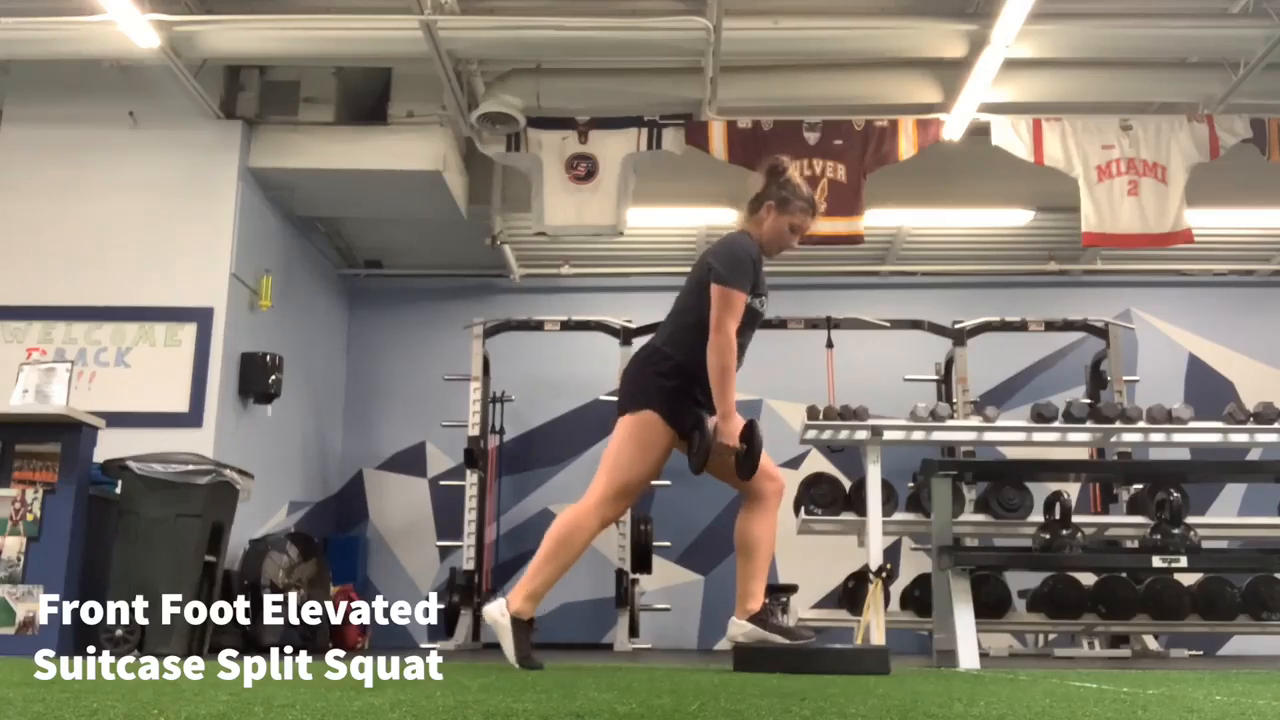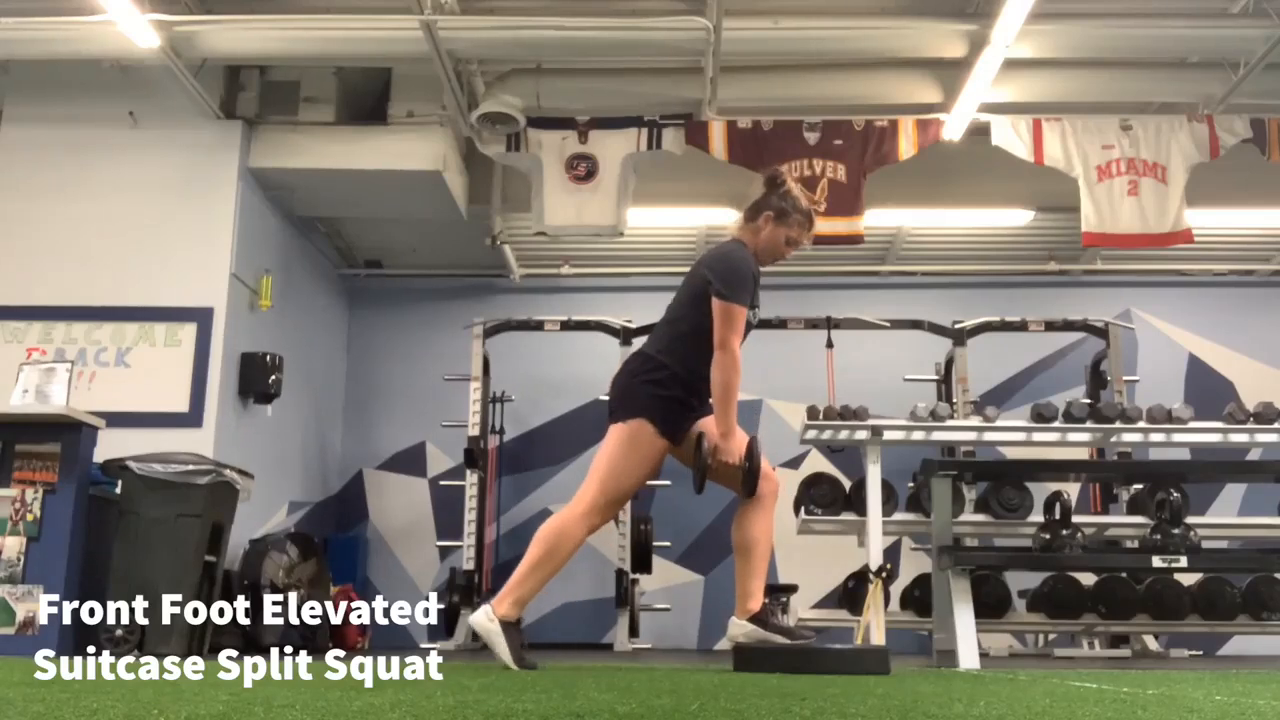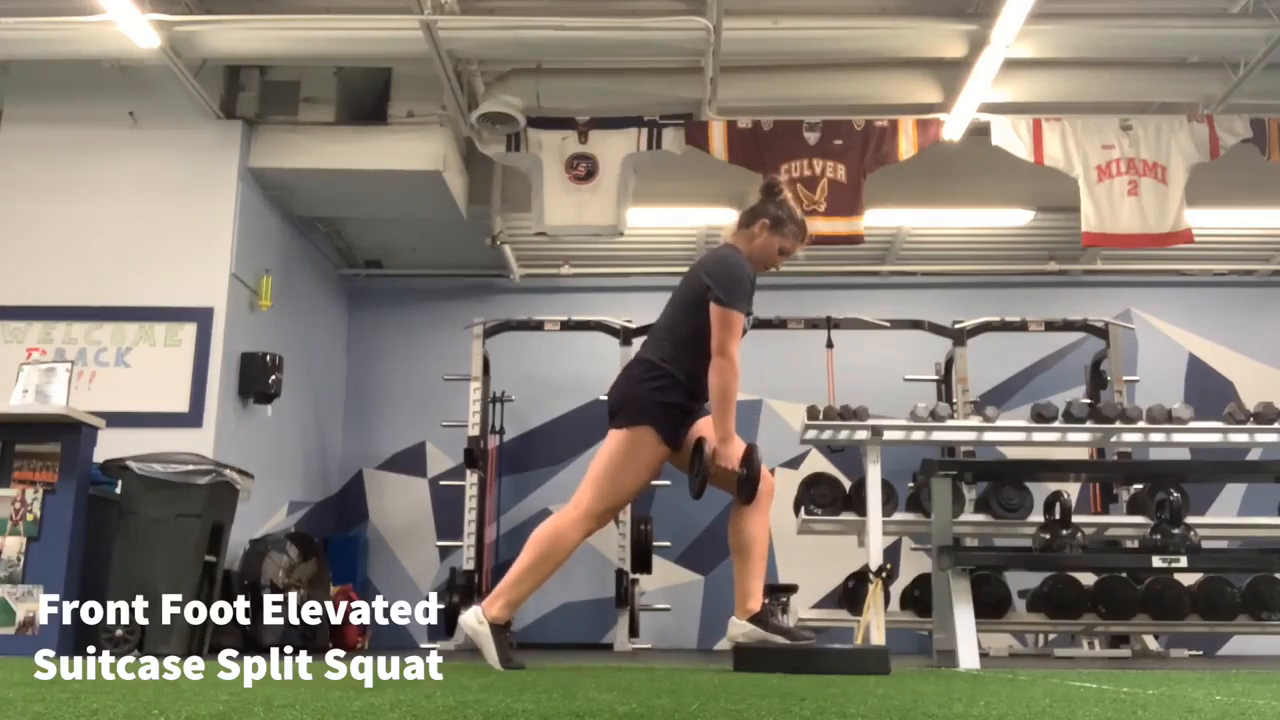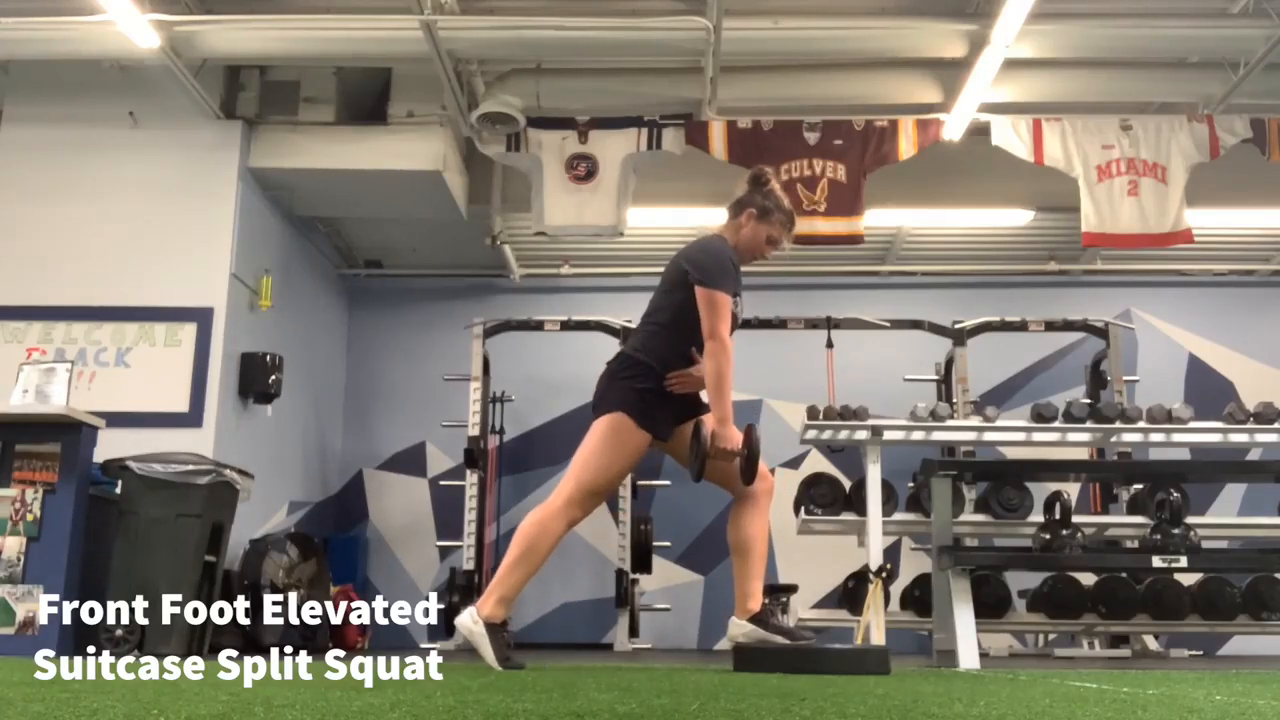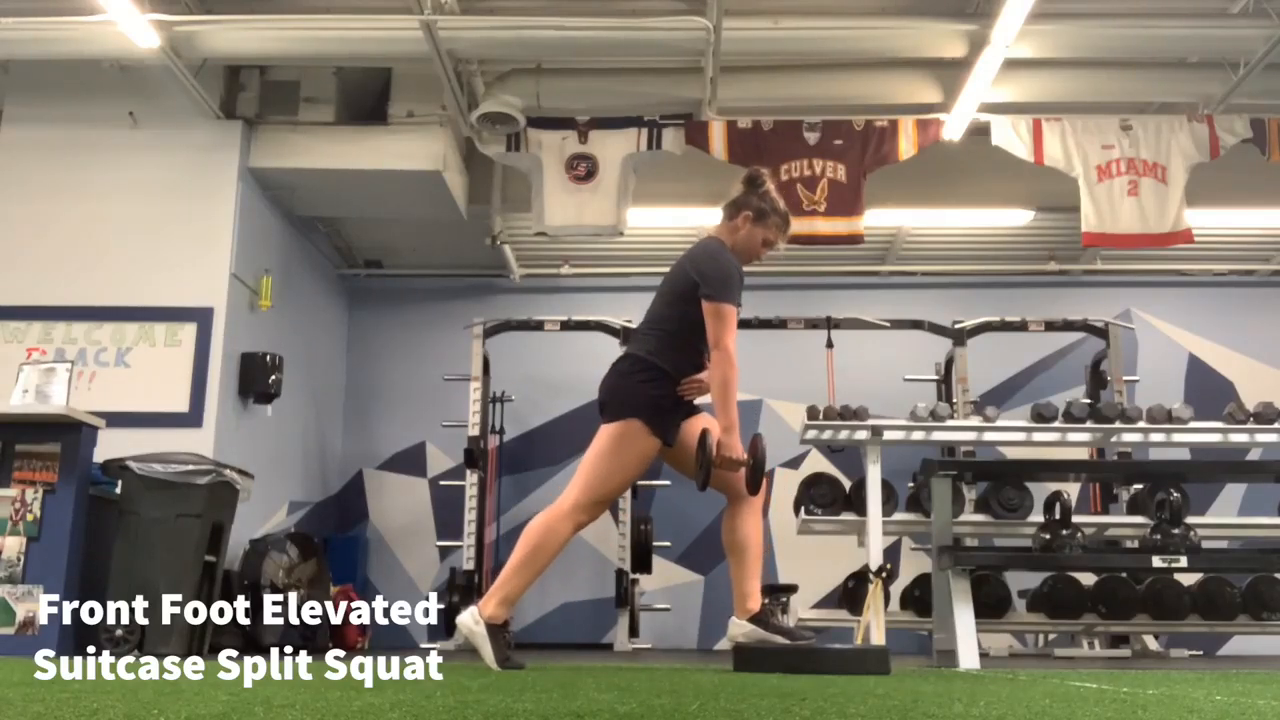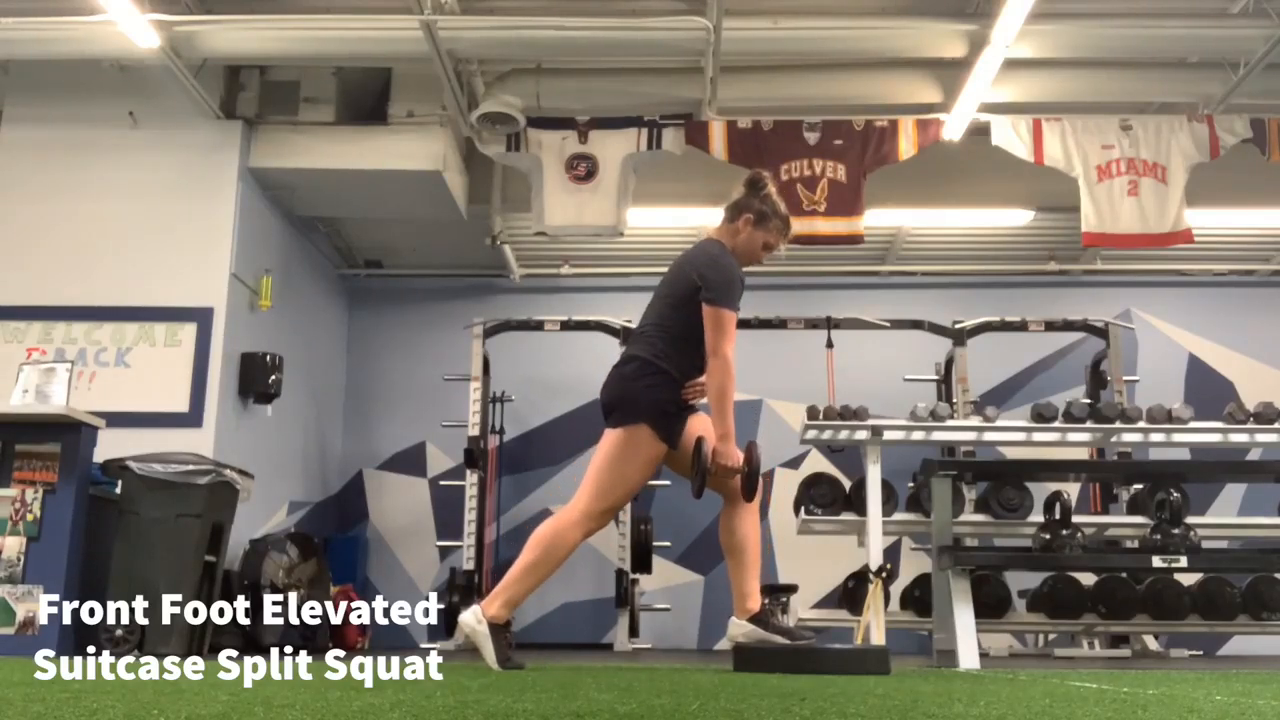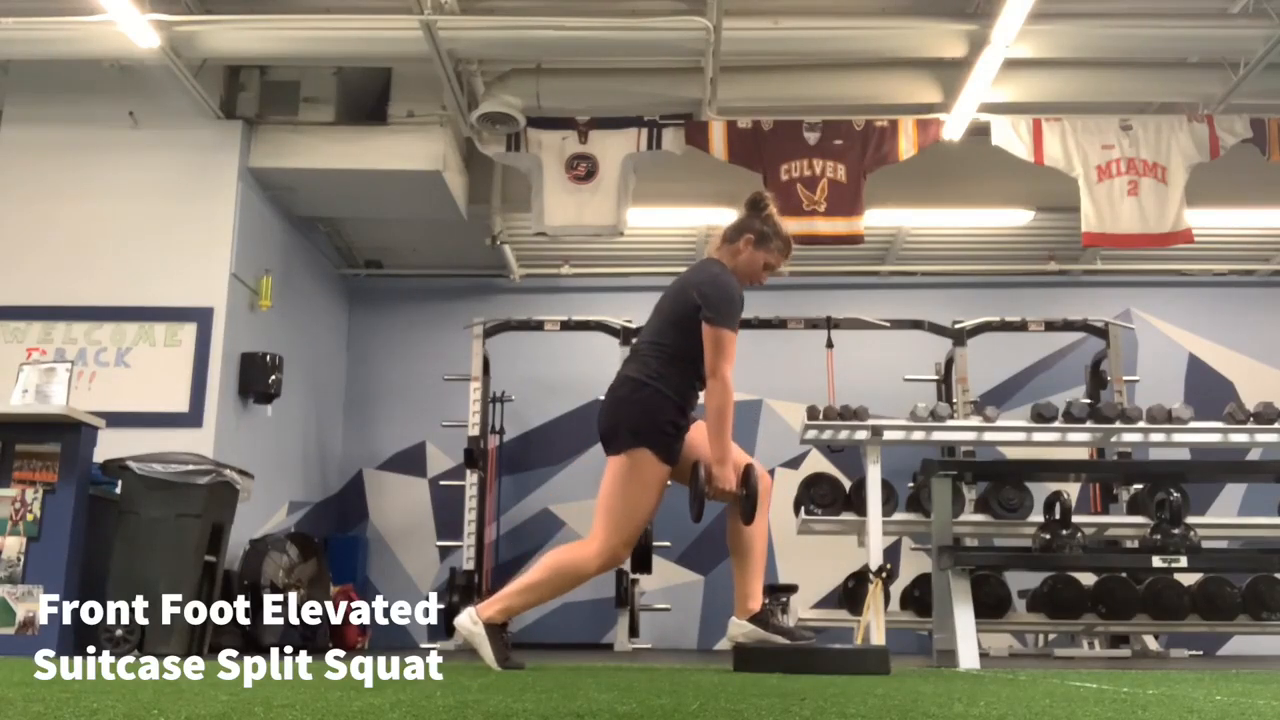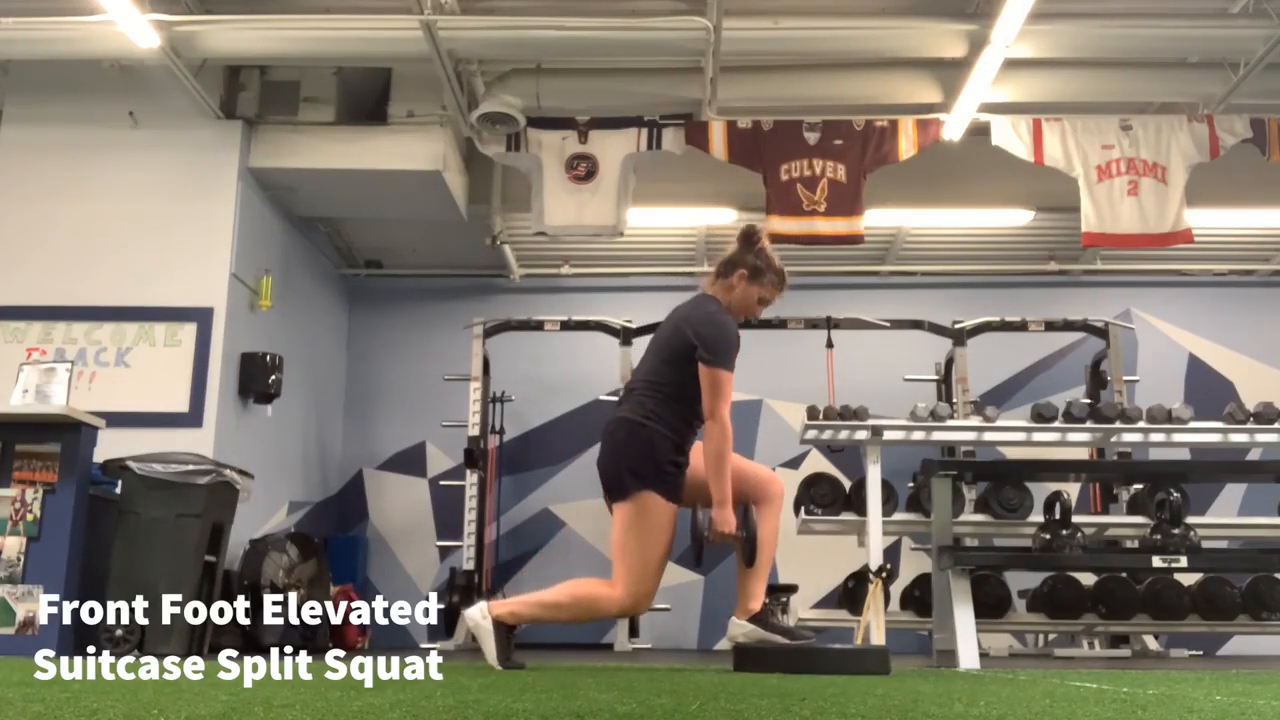
dt=0.5s
person 1, frame 1
left shoulder: (748, 260)
right shoulder: (738, 252)
right elbow: (720, 335)
left wrist: (722, 414)
right wrist: (727, 417)
left hip: (690, 395)
right hip: (660, 385)
left knee: (767, 485)
right knee: (608, 501)
left ankle: (749, 615)
right ankle: (516, 610)
person 1, frame 2
left shoulder: (735, 264)
right shoulder: (736, 262)
right elbow: (725, 350)
left wrist: (722, 430)
right wrist: (727, 434)
left hip: (681, 399)
right hip: (651, 393)
left knee: (762, 485)
right knee: (595, 507)
left ankle: (750, 615)
right ankle: (501, 615)
person 1, frame 3
left shoulder: (723, 266)
right shoulder: (733, 269)
right elbow: (723, 357)
left wrist: (719, 435)
right wrist: (726, 440)
left hip: (674, 402)
right hip: (651, 398)
left knee: (758, 487)
right knee: (589, 512)
left ankle: (749, 615)
right ankle: (491, 615)
person 1, frame 4
left shoulder: (723, 264)
right shoulder: (714, 255)
right elbow: (716, 339)
left wrist: (703, 374)
right wrist: (724, 421)
left hip: (673, 398)
right hip: (635, 390)
left knee: (756, 485)
right knee: (571, 502)
left ankle: (750, 616)
right ankle: (485, 616)
person 1, frame 5
left shoulder: (708, 260)
right shoulder: (720, 265)
right elbow: (723, 350)
left wrist: (706, 376)
right wrist: (730, 432)
left hip: (667, 397)
right hip: (640, 393)
left knee: (747, 488)
right knee: (579, 507)
left ankle: (749, 615)
right ankle: (488, 615)
person 1, frame 6
left shoulder: (704, 258)
right shoulder: (723, 269)
right elbow: (720, 355)
left wrist: (702, 380)
right wrist: (724, 438)
left hip: (662, 396)
right hip: (644, 395)
left knee: (742, 486)
right knee: (589, 513)
left ankle: (749, 616)
right ankle: (490, 615)
person 1, frame 7
left shoulder: (705, 277)
right shoulder: (723, 288)
right elbow: (719, 378)
right wrist: (721, 462)
left hip: (657, 413)
right hip: (644, 414)
left knee: (757, 484)
right knee: (607, 549)
left ankle: (750, 615)
right ankle: (487, 616)
person 1, frame 8
left shoulder: (697, 313)
right shoulder: (718, 327)
right elbow: (716, 420)
right wrist: (722, 505)
left hip: (653, 447)
right hip: (643, 453)
left knee: (767, 489)
right knee: (630, 597)
left ankle: (750, 615)
right ankle: (498, 614)
